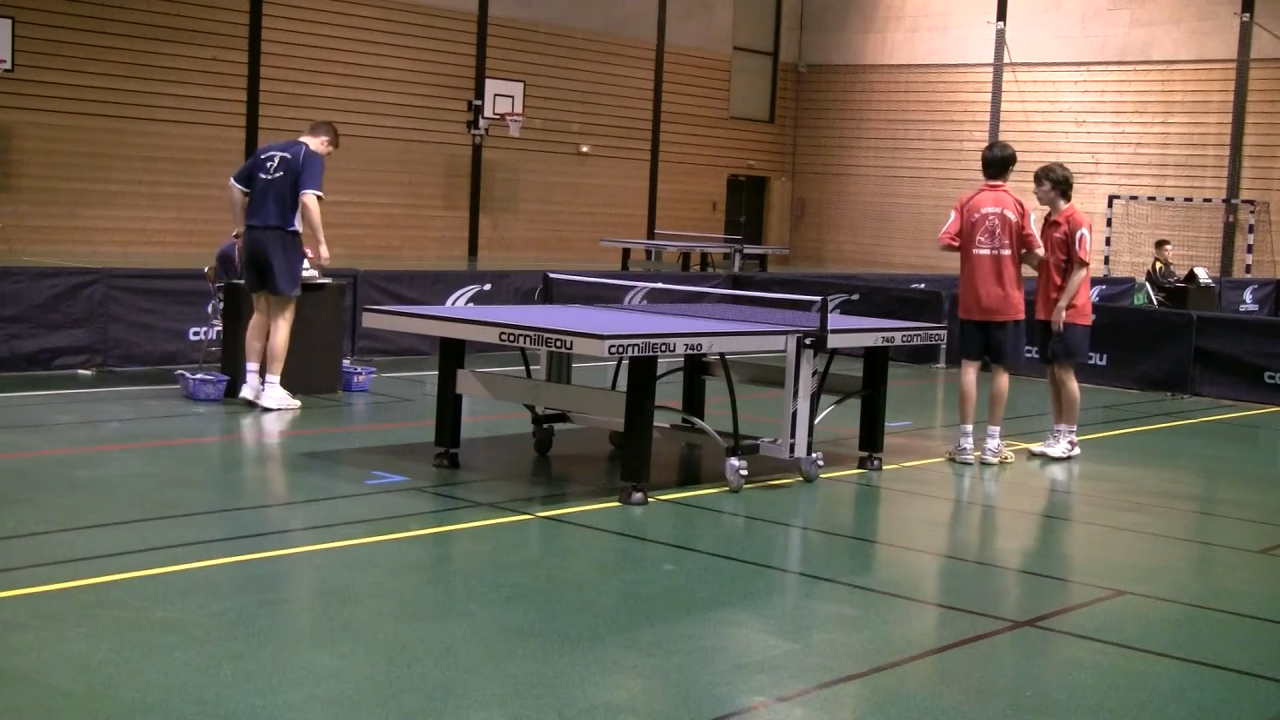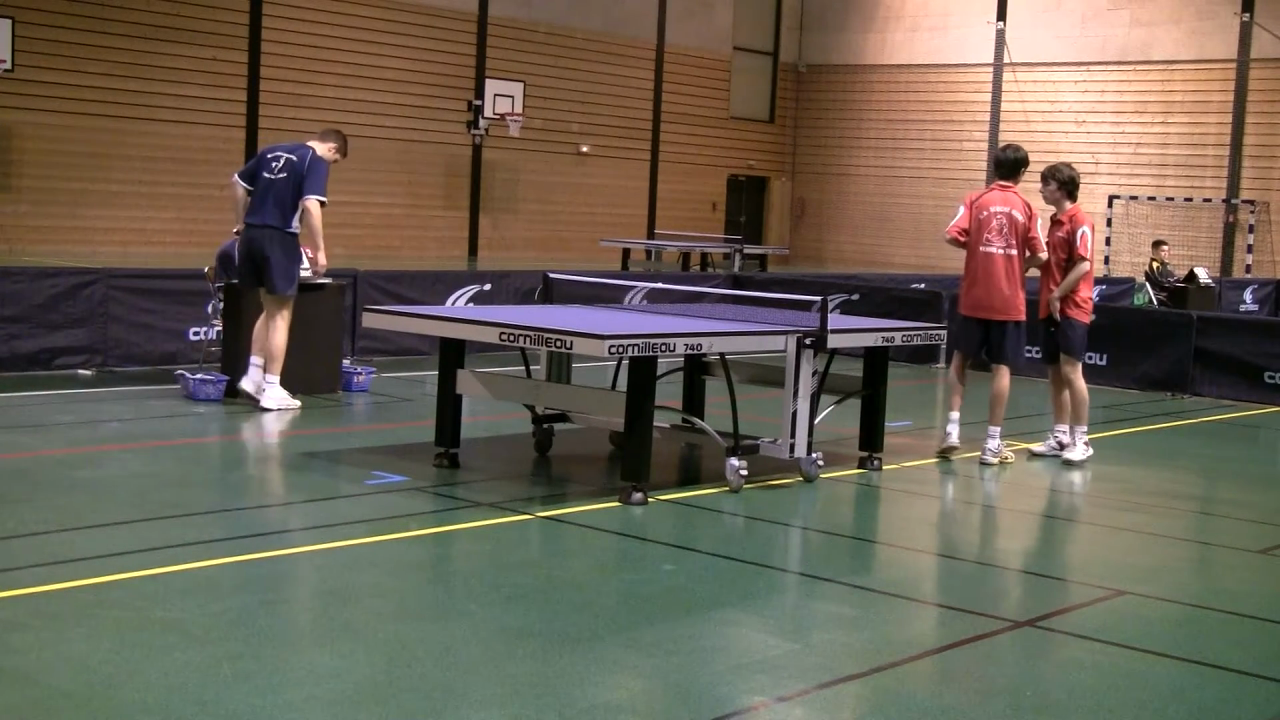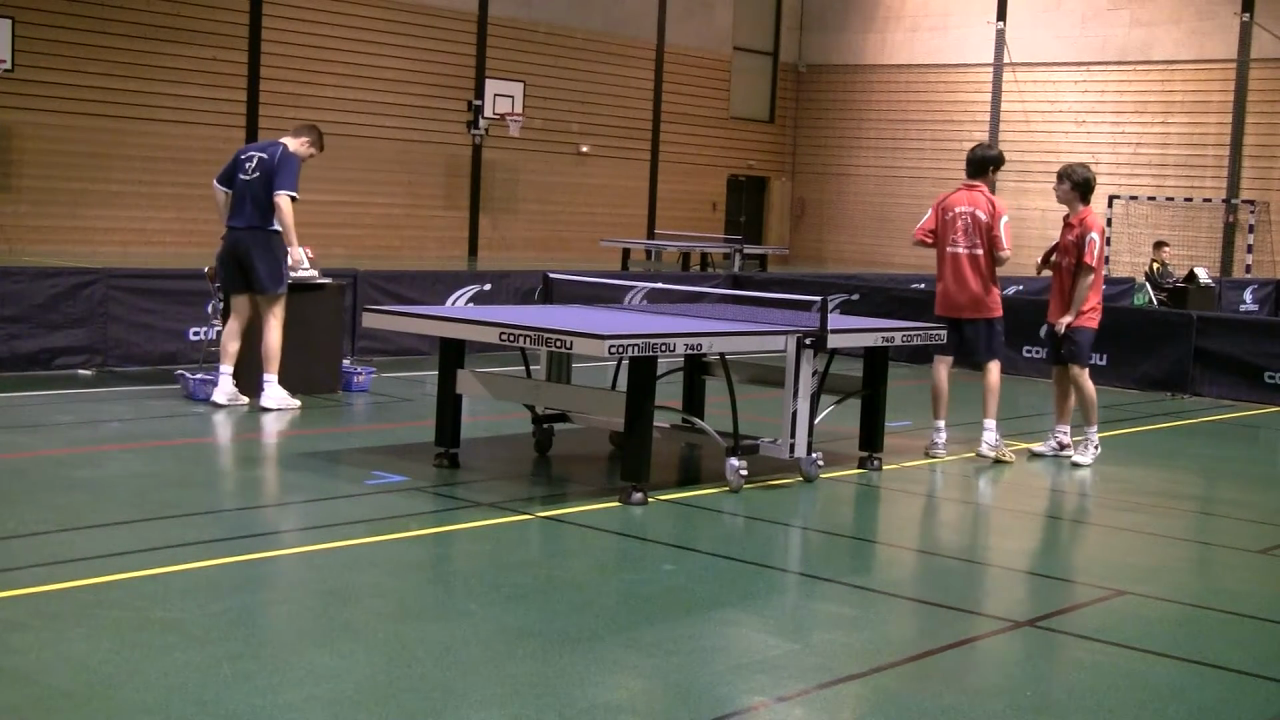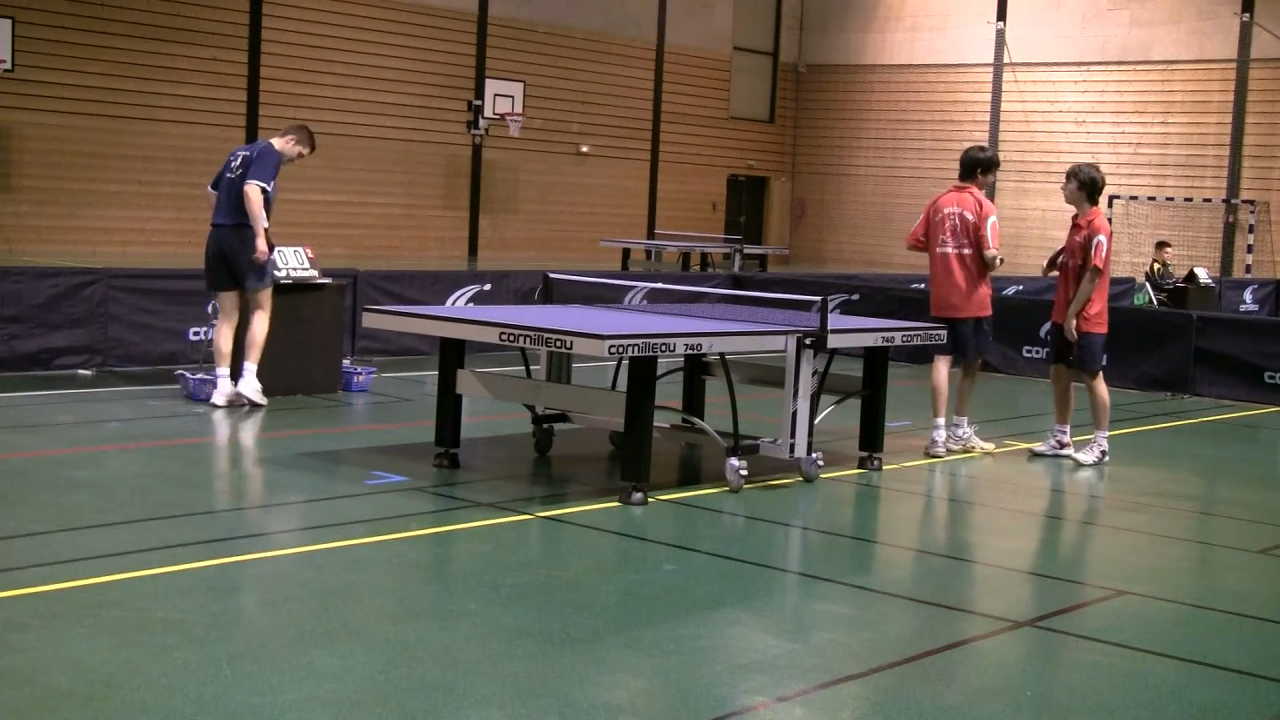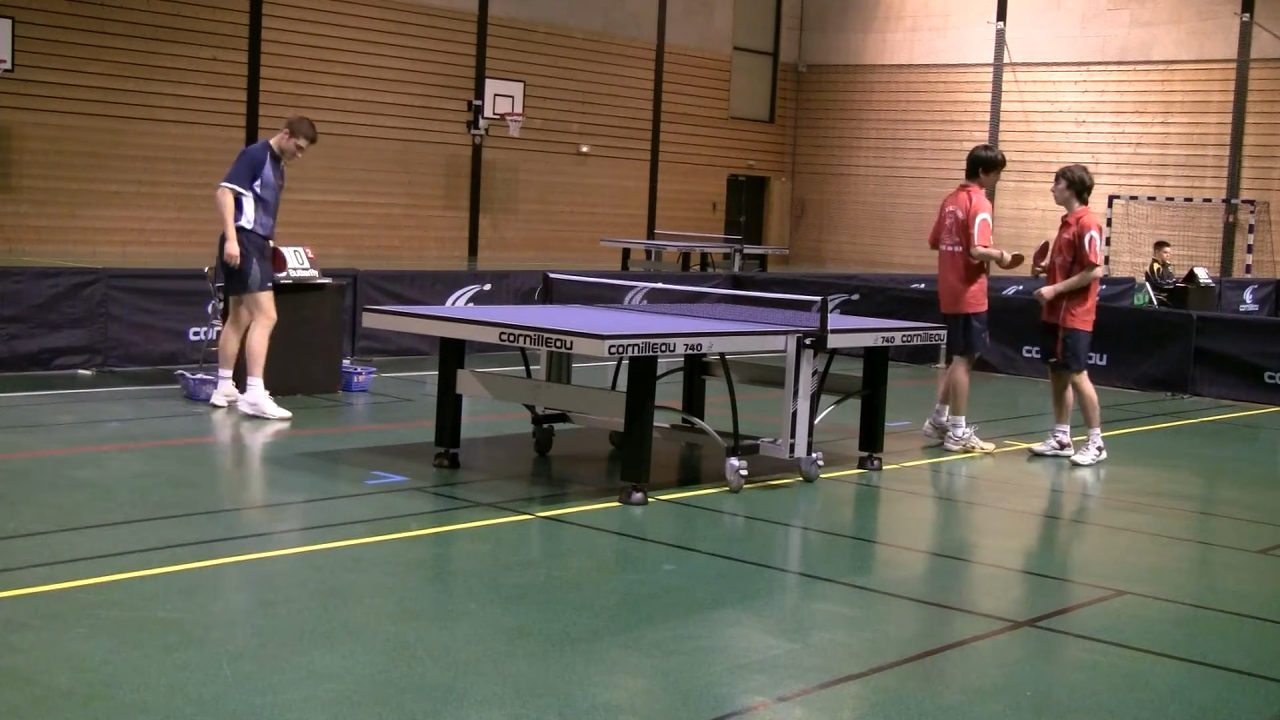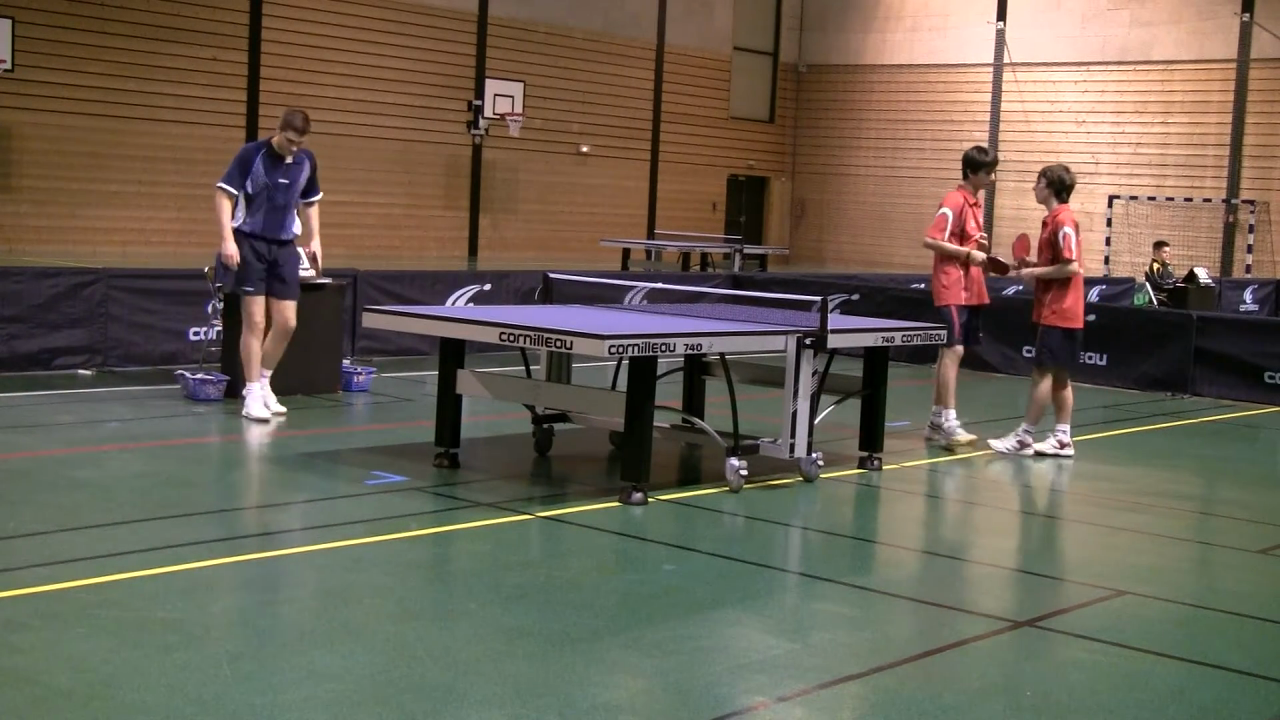
dt=0.5s
person 1, frame 1
left shoulder: (966, 203)
right shoulder: (1018, 206)
left elbow: (946, 242)
right elbow: (1036, 252)
left hip: (972, 301)
right hip: (1006, 303)
left knee: (969, 367)
right knee: (1001, 370)
left ankle: (965, 442)
right ankle: (992, 444)
person 1, frame 2
left shoulder: (975, 200)
right shoulder: (1027, 208)
left elbow: (952, 236)
right elbow: (1040, 256)
left wrist: (976, 244)
left hip: (973, 299)
right hip: (1008, 302)
left knee: (960, 362)
right knee: (1001, 369)
left ankle: (952, 429)
right ankle: (993, 444)
person 1, frame 3
left shoulder: (945, 201)
right shoulder: (994, 206)
left elbow: (920, 238)
right elbow: (1003, 254)
right wrist: (989, 259)
left hip: (948, 299)
right hip: (983, 300)
left knee: (942, 362)
right knee: (991, 364)
left ankle: (938, 437)
right ankle: (990, 436)
person 1, frame 4
left shoulder: (938, 202)
right shoulder: (983, 206)
left elbow: (914, 243)
right elbow: (990, 254)
right wrist: (995, 263)
left hip: (942, 298)
right hip: (973, 298)
left knee: (942, 361)
right knee: (970, 363)
left ankle: (938, 434)
right ankle: (959, 432)
person 1, frame 5
left shoulder: (950, 200)
right shoulder: (980, 204)
left elbow: (934, 242)
right elbow: (978, 251)
right wrist: (1001, 257)
left hip: (949, 292)
right hip: (970, 293)
left knee: (955, 356)
right knee: (963, 358)
left ankle: (938, 420)
right ankle: (958, 433)
person 1, frame 6
left shoulder: (976, 204)
right shoulder: (954, 201)
right elbow: (930, 241)
left wrist: (982, 246)
right wrist: (968, 254)
left hip: (971, 291)
right hip: (951, 289)
left knee: (953, 353)
right knee: (954, 350)
left ankle: (939, 420)
right ankle: (948, 421)
person 2, frame 1
left shoulder: (1077, 222)
right shoulder: (1048, 222)
left elbow: (1081, 269)
left wrist: (1062, 306)
left hip: (1070, 312)
right hip: (1047, 310)
left knee: (1064, 372)
right knee: (1053, 373)
left ankle: (1070, 438)
right ankle: (1057, 435)
person 2, frame 2
left shoulder: (1080, 221)
right shoulder: (1055, 221)
left elbow: (1083, 265)
left wrist: (1058, 296)
left hip: (1072, 308)
right hip: (1051, 309)
left knee: (1071, 370)
right knee: (1055, 373)
left ankle: (1081, 439)
right ankle: (1060, 437)
person 2, frame 3
left shoulder: (1091, 225)
right shoulder: (1068, 222)
left elbow: (1088, 274)
left wrist: (1072, 313)
right wrist: (1048, 264)
left hip: (1080, 315)
right hip: (1058, 313)
left knee: (1077, 373)
right knee: (1060, 375)
left ankle: (1091, 440)
right ankle: (1061, 438)
person 2, frame 4
left shoulder: (1098, 227)
right shoulder: (1077, 222)
left elbow: (1093, 277)
left wrist: (1073, 315)
right wrist: (1057, 265)
left hip: (1087, 318)
right hip: (1064, 315)
left knee: (1092, 377)
right knee: (1059, 374)
left ankle: (1100, 445)
right ankle: (1061, 438)
person 2, frame 5
left shoulder: (1087, 224)
right shoulder: (1067, 223)
left elbow: (1093, 271)
left wrist: (1054, 289)
right wrist: (1046, 268)
left hip: (1075, 316)
right hip: (1054, 314)
left knee: (1076, 376)
right knee: (1057, 376)
left ankle: (1095, 442)
right ankle: (1061, 439)
person 2, frame 6
left shoulder: (1062, 221)
right shoulder: (1056, 220)
left elbow: (1069, 267)
left wrist: (1032, 273)
right wrist: (1033, 266)
left hip: (1057, 313)
right hip: (1061, 312)
left knee: (1042, 373)
right knee: (1059, 375)
left ankle: (1023, 437)
right ankle: (1062, 439)
person 3, frame 1
left shoulder: (264, 151)
right shoulder: (310, 157)
left elbow: (235, 187)
right elbow: (308, 201)
left wrist: (240, 228)
right wrist: (321, 242)
left hip: (253, 238)
right hip: (282, 240)
left knee: (261, 313)
right knee: (282, 317)
left ankle: (252, 384)
right ankle: (272, 390)
person 3, frame 2
left shoulder: (272, 151)
right shoulder: (316, 162)
left elbow: (238, 183)
right elbow: (310, 205)
left wrist: (241, 223)
right wrist: (319, 250)
left hip: (251, 236)
right hip: (279, 240)
left knee: (268, 312)
right knee: (280, 316)
left ankle: (254, 377)
right ankle: (272, 390)
person 3, frame 3
left shoulder: (247, 151)
right shoulder: (288, 158)
left elbow: (219, 187)
right elbow: (281, 201)
right wrist: (293, 245)
left hip: (235, 239)
right hip: (263, 240)
left knee: (238, 317)
right knee: (273, 316)
left ankle: (224, 386)
right ankle: (271, 390)
person 3, frame 4
left shoulder: (242, 153)
right shoulder: (270, 154)
left elbow: (214, 190)
right elbow: (250, 191)
right wrist: (260, 236)
left hip: (219, 236)
right hip: (244, 238)
left knee: (227, 316)
right knee: (261, 309)
left ankle: (223, 387)
right ankle: (249, 380)
person 3, frame 5
left shoulder: (277, 163)
right shoulder: (255, 154)
right elbow: (224, 192)
left wrist: (268, 240)
right wrist: (231, 239)
left hip: (254, 241)
right hip: (244, 241)
left knee: (239, 318)
right knee: (265, 317)
left ankle: (224, 387)
right ankle: (254, 394)
person 3, frame 6
left shoulder: (307, 161)
right shoulder: (251, 155)
left elbow: (310, 202)
right elbow: (223, 195)
left wrist: (314, 237)
right wrist: (226, 239)
left hip: (284, 247)
right hip: (250, 244)
left knee: (287, 324)
right knee: (255, 322)
left ankle: (261, 385)
right ankle: (253, 394)
